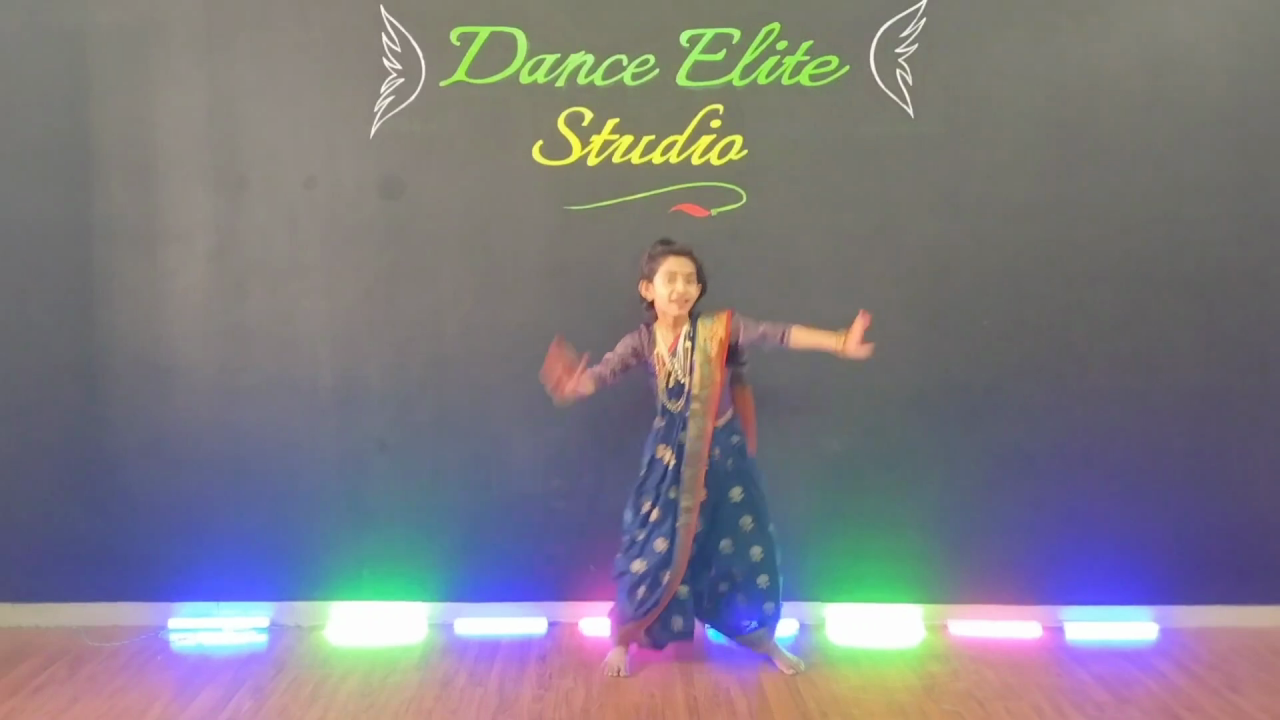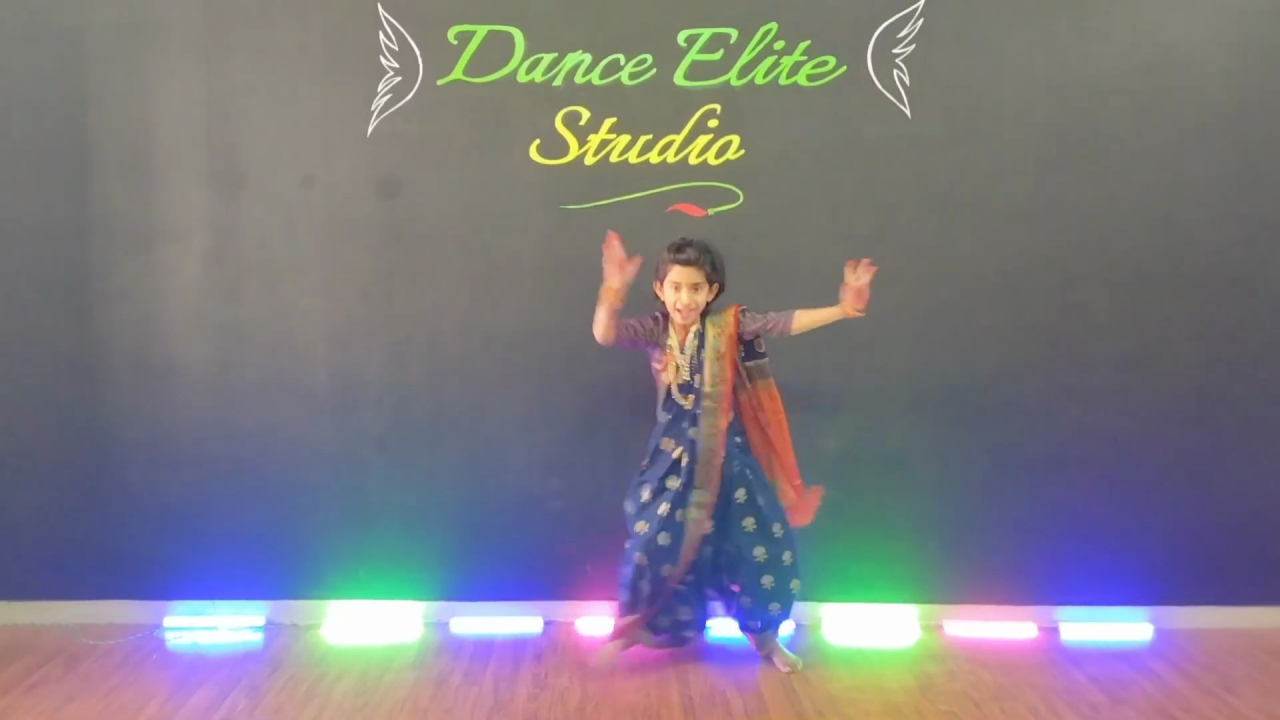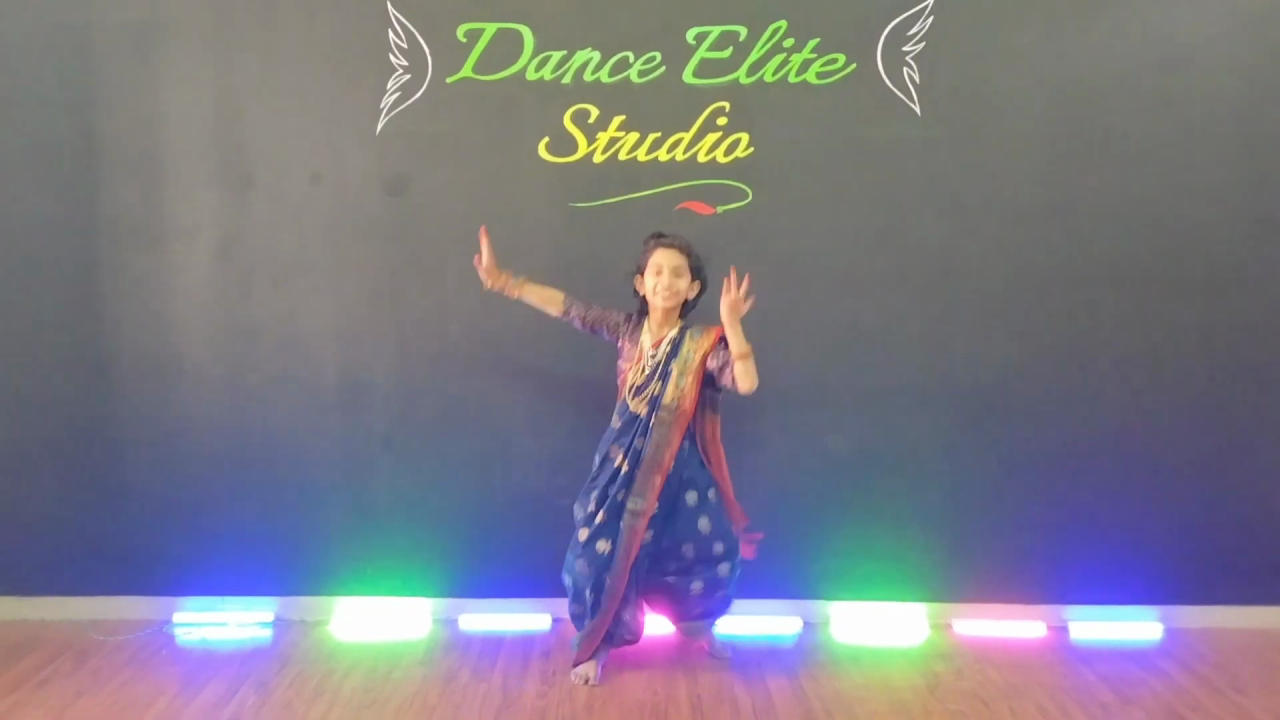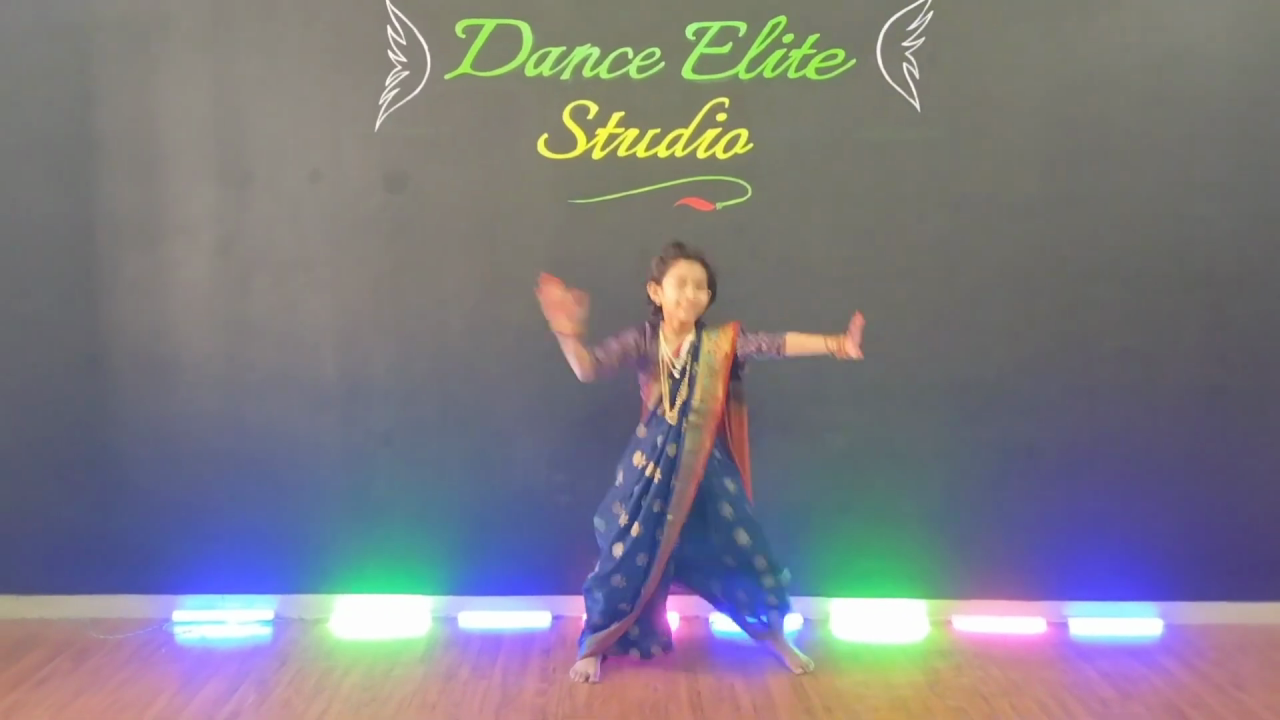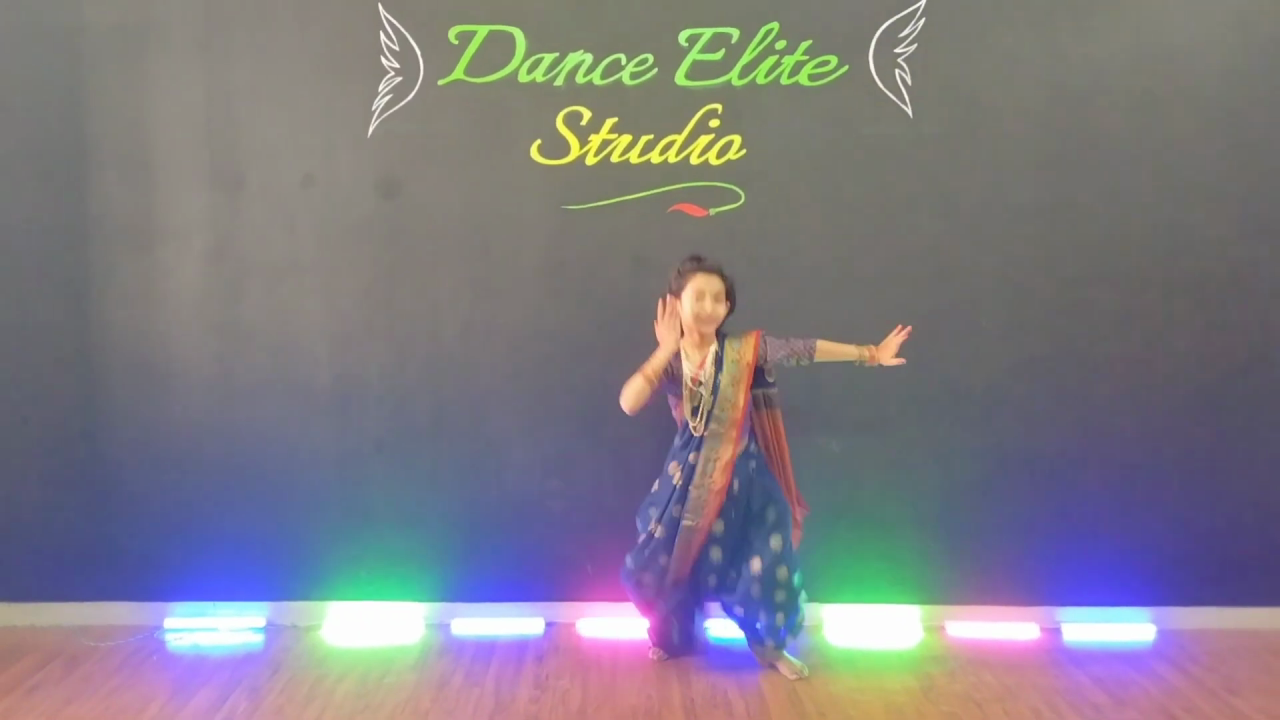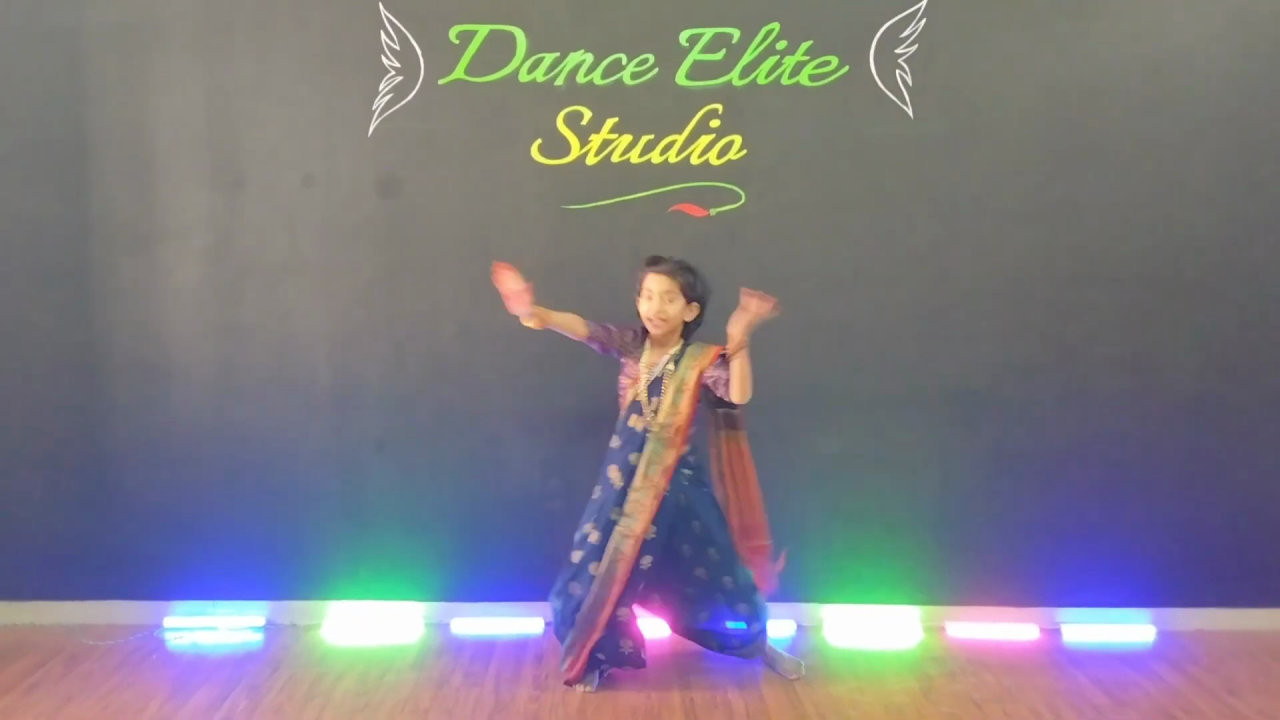
dt=0.4s
person 1, frame 1
left shoulder: (720, 328)
right shoulder: (640, 341)
left elbow: (778, 334)
right elbow: (591, 380)
left wrist: (840, 343)
right wrist: (570, 380)
left hip: (721, 458)
right hip: (667, 460)
left knee: (748, 545)
right knee: (651, 547)
left ankle: (761, 637)
right ankle: (625, 639)
person 1, frame 2
left shoulder: (731, 325)
right shoulder: (652, 330)
left elbow: (785, 323)
right elbow: (604, 335)
left wrist: (843, 307)
right wrist: (613, 291)
left hip: (728, 456)
right hip: (674, 458)
left knee: (757, 544)
right knee: (658, 542)
left ankle: (764, 635)
right ankle: (633, 627)
person 1, frame 3
left shoulder: (704, 343)
right shoulder: (624, 327)
left elbow: (746, 384)
right elbow: (565, 307)
left wrist: (733, 325)
right wrist: (502, 282)
left hip: (678, 465)
right hip: (623, 461)
left knee: (710, 546)
right knee: (599, 550)
left ankle: (700, 625)
right ankle: (593, 645)
person 1, frame 4
left shoulder: (722, 341)
right shoulder: (638, 341)
left elbow: (777, 343)
right elbow: (586, 370)
left wrist: (835, 344)
right wrist: (568, 333)
left hip: (706, 467)
right hip: (650, 464)
left knee: (744, 550)
right knee: (627, 554)
left ankle: (774, 636)
right ankle: (597, 643)
person 1, frame 5
left shoulder: (748, 350)
right shoulder: (668, 362)
left elbow: (807, 351)
right elbow: (629, 403)
left wrist: (871, 353)
right wrist: (665, 350)
left hip: (744, 474)
right hip: (686, 475)
left knee: (770, 562)
right knee: (662, 562)
left ankle: (768, 644)
right ankle: (672, 635)
person 1, frame 6
left shoulder: (706, 361)
right shoulder: (630, 346)
left elbow: (739, 394)
right elbow: (583, 329)
left wrist: (738, 340)
right wrist: (532, 310)
left hip: (681, 483)
right hip: (624, 481)
left knee: (718, 567)
right knee: (596, 569)
left ankle: (757, 644)
right ankle: (594, 656)
